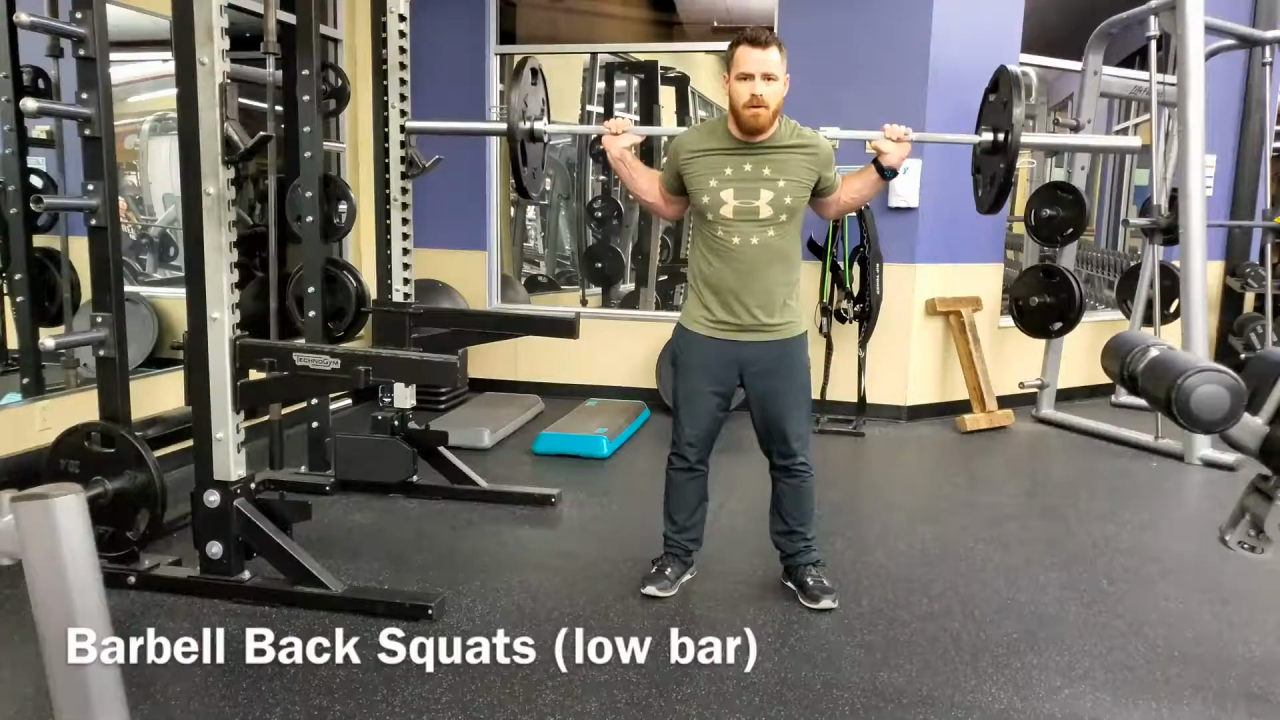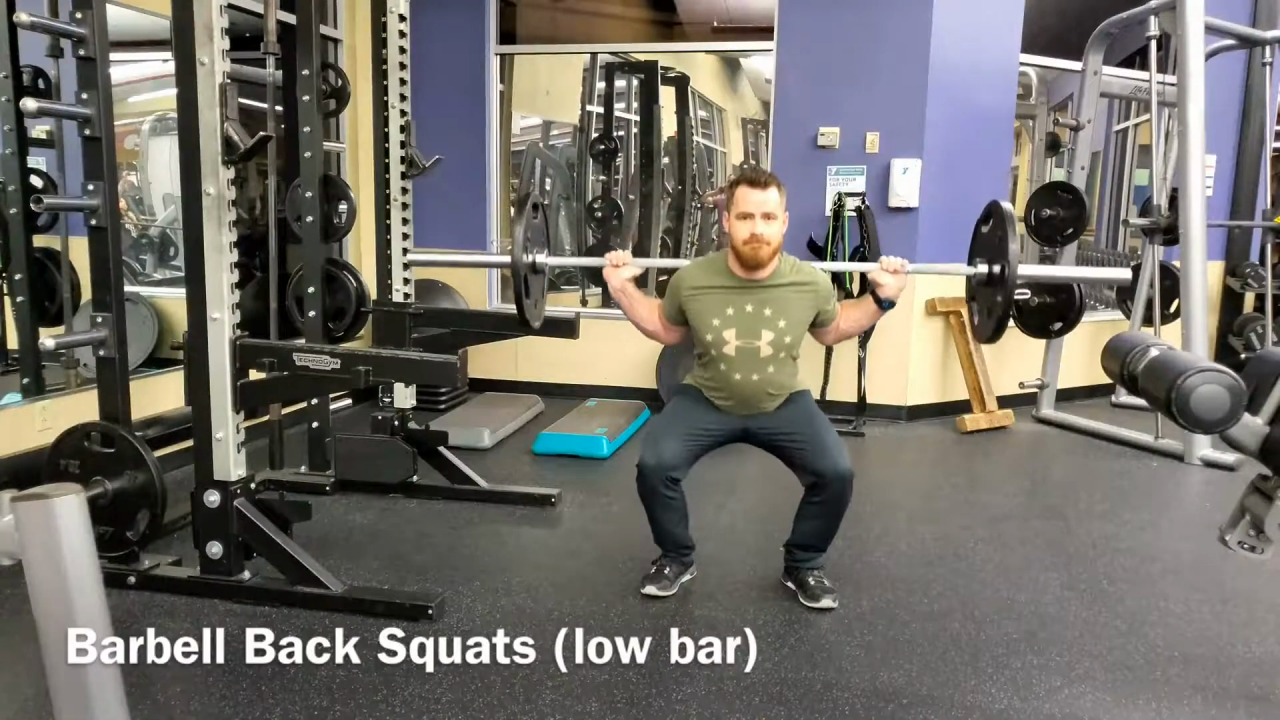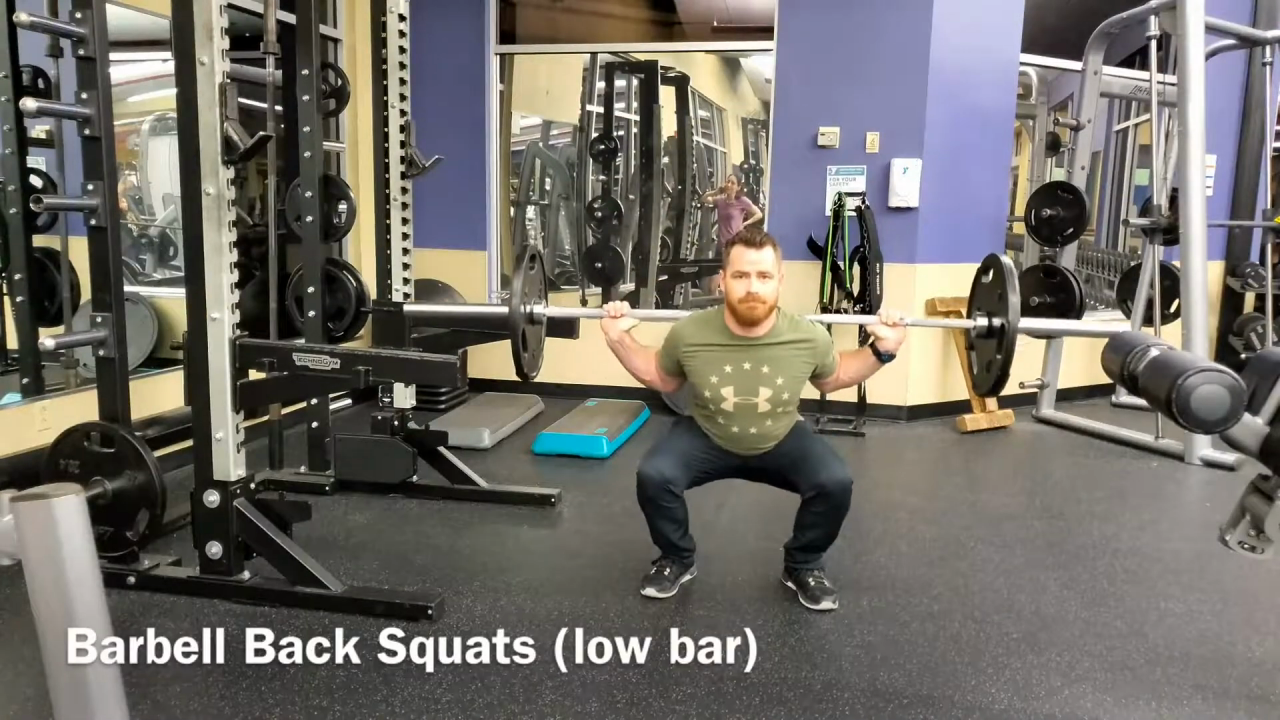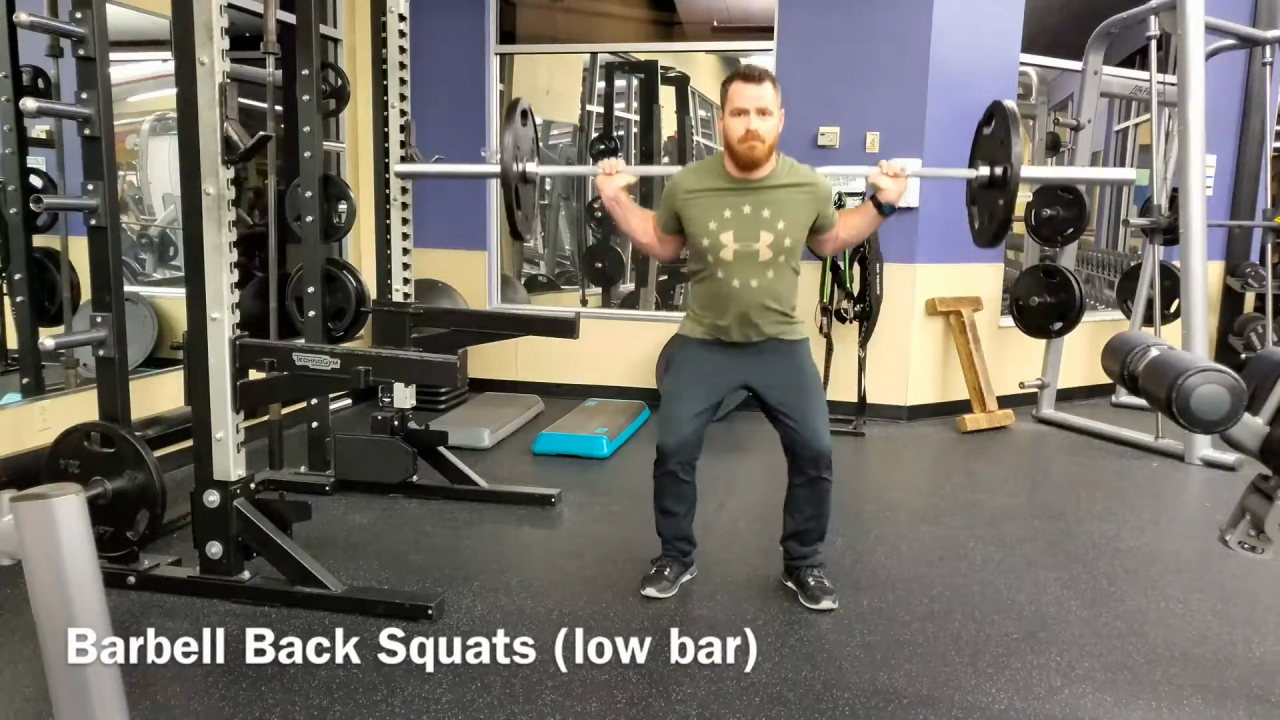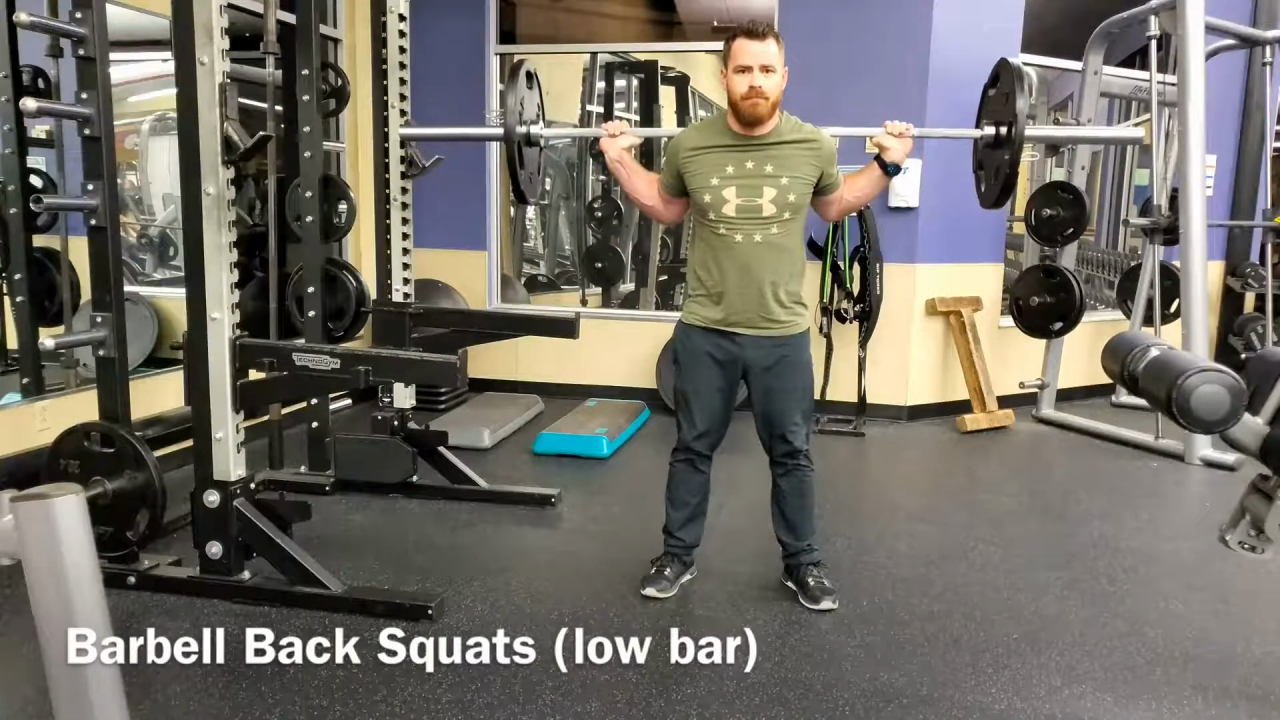
dt=1s
person 1, frame 1
left shoulder: (812, 149)
right shoulder: (690, 147)
left elbow: (833, 204)
right elbow: (667, 204)
left wrist: (884, 168)
right wrist: (622, 159)
left hip: (780, 336)
right hip: (704, 333)
left knee: (791, 458)
right knee: (688, 452)
left ankle: (801, 563)
right ankle: (677, 556)
person 1, frame 2
left shoulder: (811, 283)
right shoulder: (691, 280)
left elbow: (832, 329)
right elbow: (666, 330)
left wrist: (881, 298)
right wrist: (622, 289)
left hip: (783, 404)
right hip: (705, 400)
left knee: (836, 473)
right knee: (654, 465)
left ankle: (803, 565)
right ankle: (677, 559)
person 1, frame 3
left shoulder: (809, 338)
right shoulder: (689, 335)
left elbow: (832, 378)
right elbow: (663, 379)
left wrist: (881, 350)
right wrist: (618, 339)
left hip: (782, 440)
right hip: (705, 437)
left knee: (836, 483)
right knee: (653, 476)
left ankle: (802, 566)
right ankle: (677, 560)
person 1, frame 4
left shoulder: (810, 186)
right shoulder: (685, 186)
left elbow: (830, 240)
right elbow: (663, 246)
left wrist: (881, 205)
right wrist: (616, 200)
left hip: (781, 344)
right hip: (703, 343)
left knee: (814, 453)
right knee: (674, 449)
left ankle: (803, 564)
right ankle: (676, 558)
person 1, frame 5
left shoulder: (814, 146)
right shoulder: (688, 146)
left elbow: (834, 205)
right elbow: (666, 208)
left wrist: (887, 165)
right wrist: (620, 163)
left hip: (782, 332)
right hip: (705, 330)
left knee: (791, 452)
right knee: (693, 447)
left ankle: (802, 563)
right ankle: (677, 556)
